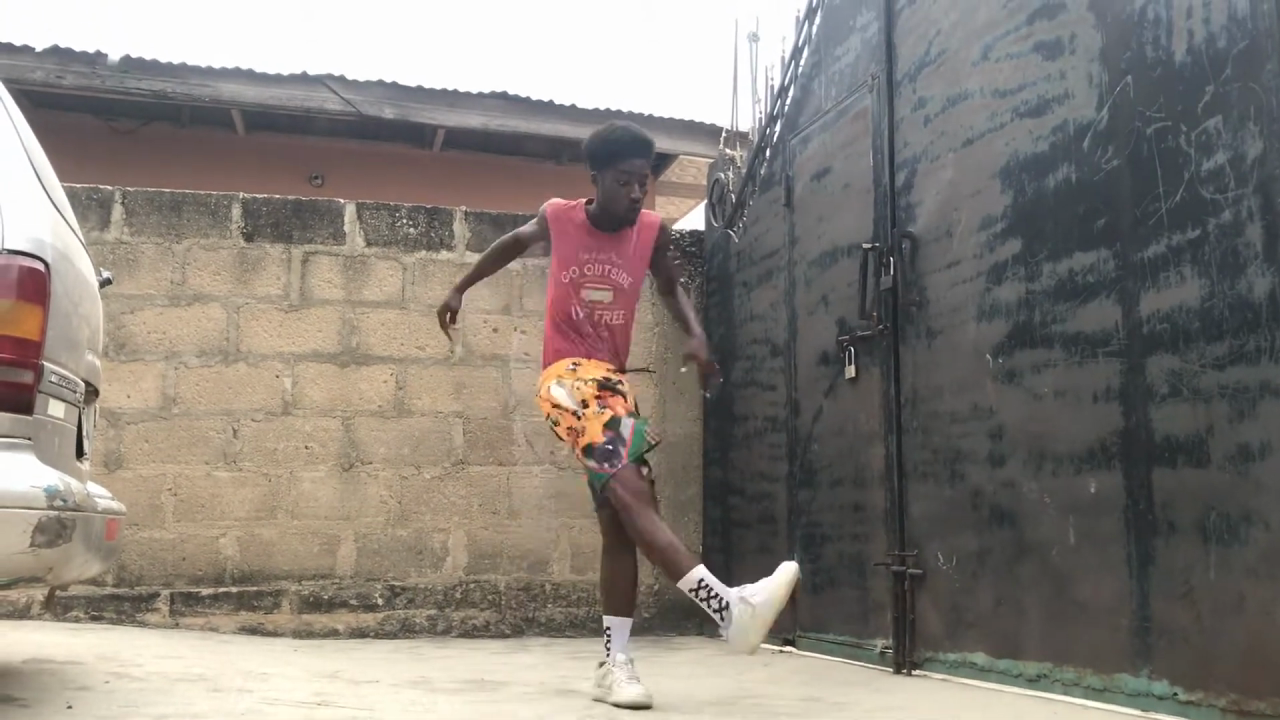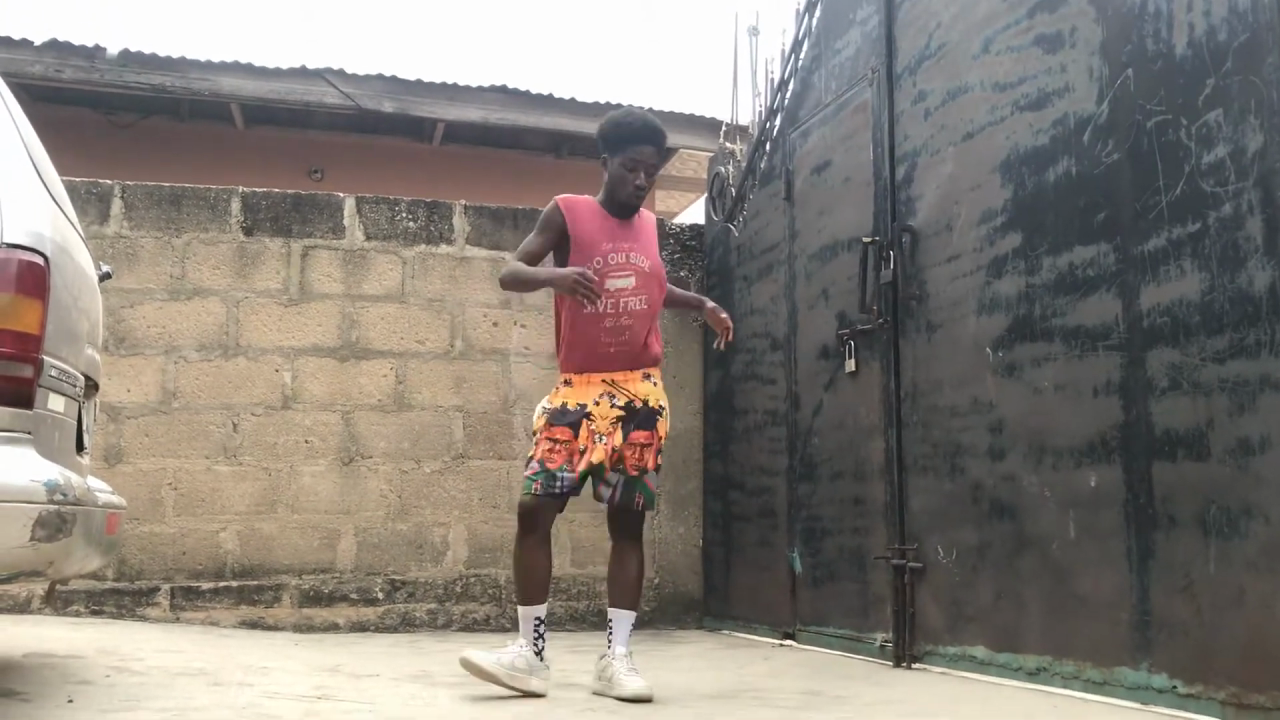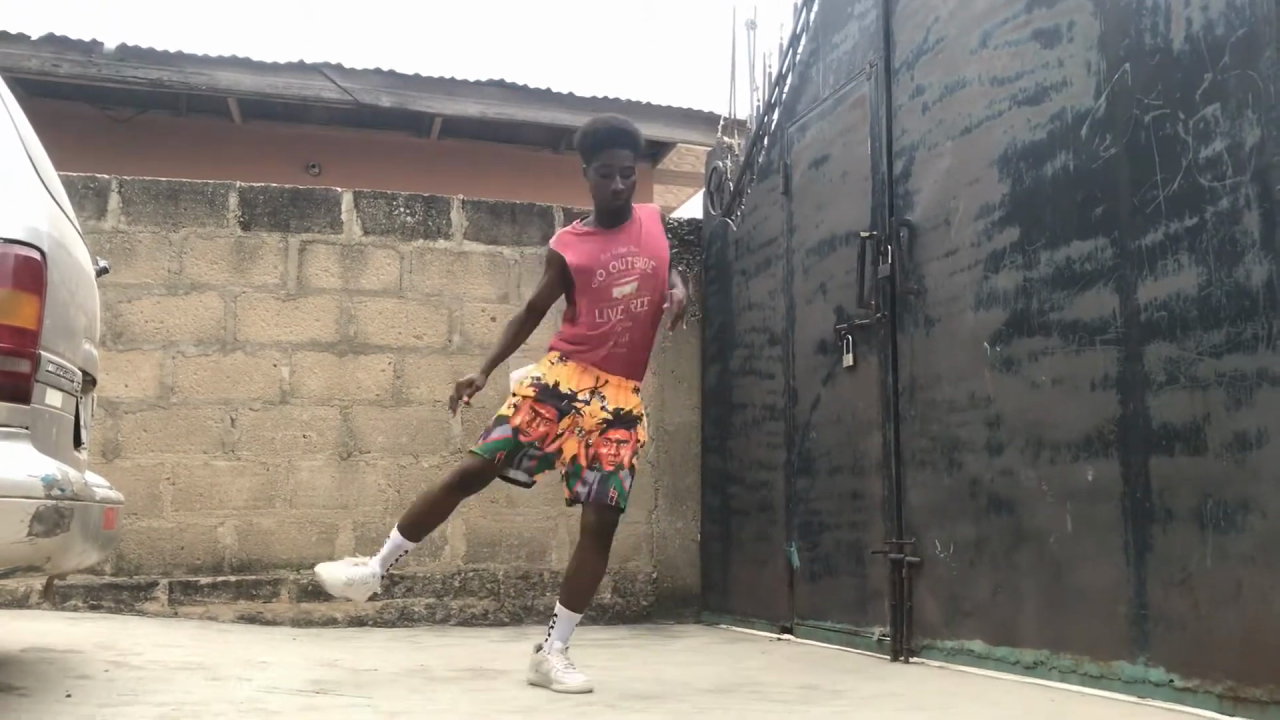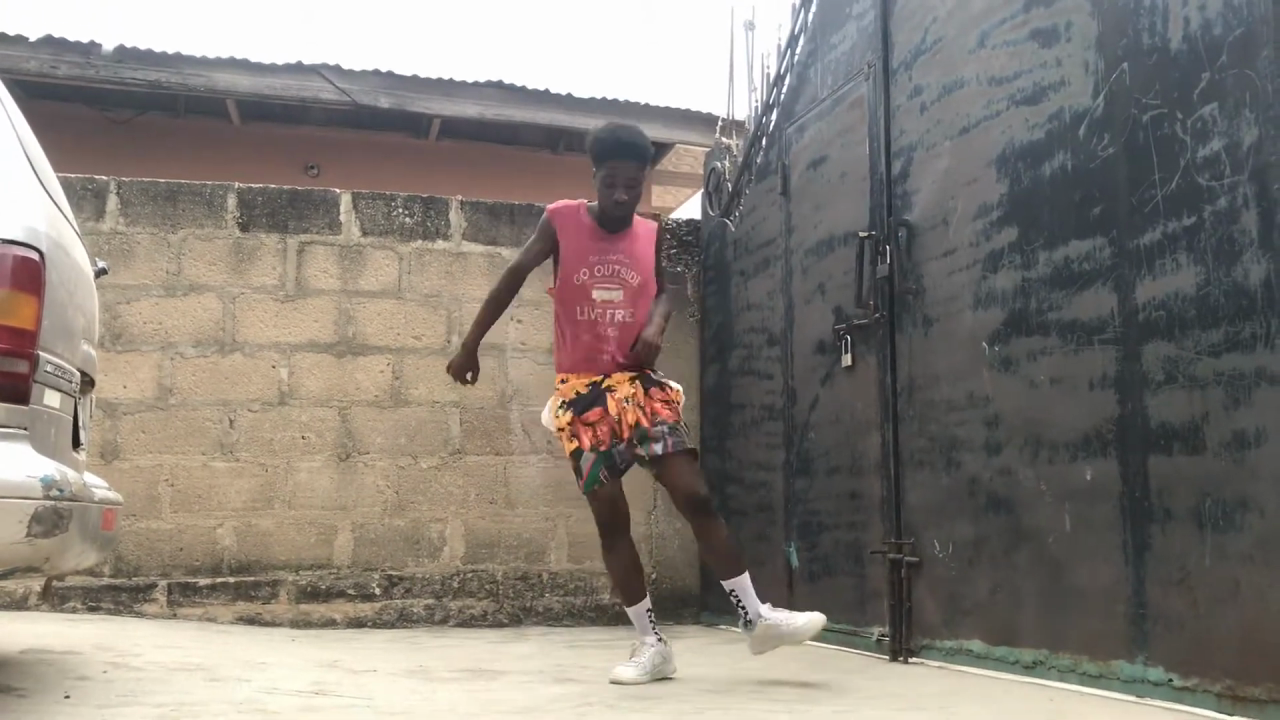
dt=0.4s
person 1, frame 1
left shoulder: (652, 230)
right shoulder: (557, 217)
left elbow: (671, 290)
right elbow: (512, 242)
left wrist: (695, 336)
right wrist: (458, 289)
left hip: (617, 381)
right hip: (572, 377)
left knee: (620, 516)
right knee: (625, 494)
left ankle: (615, 667)
right ankle: (725, 605)
person 1, frame 2
left shoulder: (649, 225)
right shoulder: (566, 213)
right elbow: (512, 274)
left wrist: (700, 307)
right wrist: (553, 276)
left hip: (637, 394)
right hip: (574, 391)
left knee: (628, 522)
right knee: (533, 512)
left ankle: (618, 656)
right ankle: (530, 654)
person 1, frame 3
left shoulder: (653, 220)
right shoulder: (566, 243)
left elbow: (670, 273)
right elbow: (534, 310)
left wrist: (680, 294)
right wrist: (483, 370)
left hip: (619, 397)
right hip: (560, 380)
left knee: (603, 519)
right knee: (467, 475)
left ankle: (554, 649)
right ankle: (375, 568)
person 1, frame 4
left shoulder: (648, 231)
right shoulder: (560, 220)
right elbow: (513, 276)
left wrist: (653, 330)
right wrist: (470, 343)
left hip: (637, 378)
right hip: (581, 389)
left knee: (695, 496)
right knee: (611, 517)
left ankle: (756, 617)
right ankle: (650, 642)
